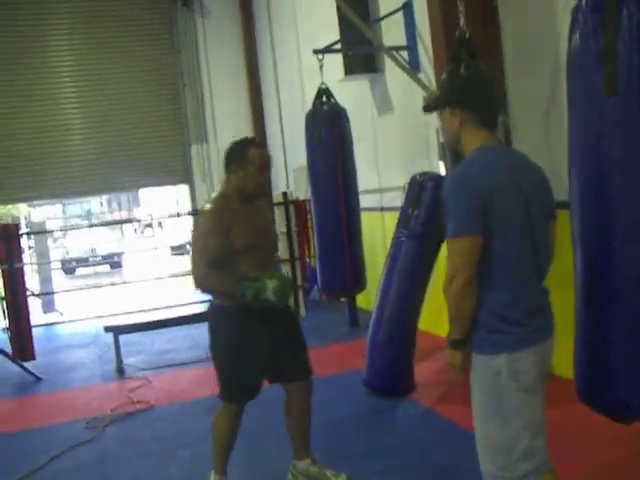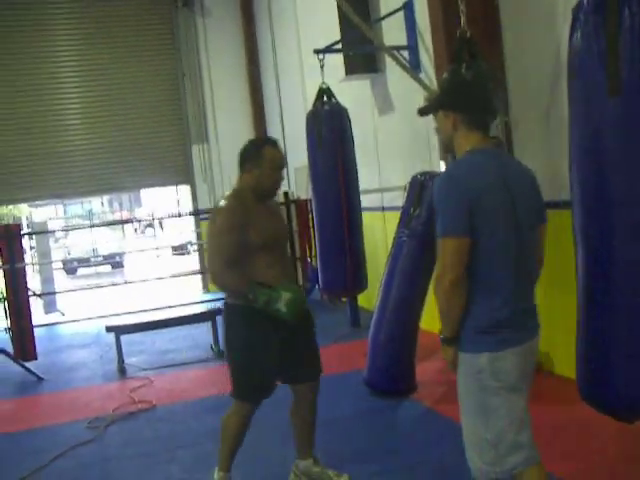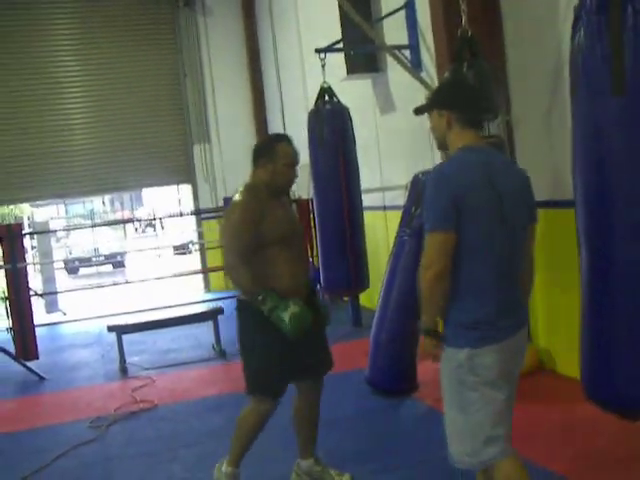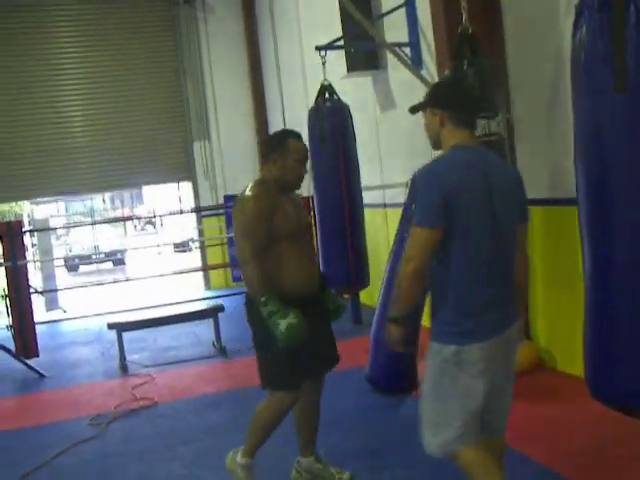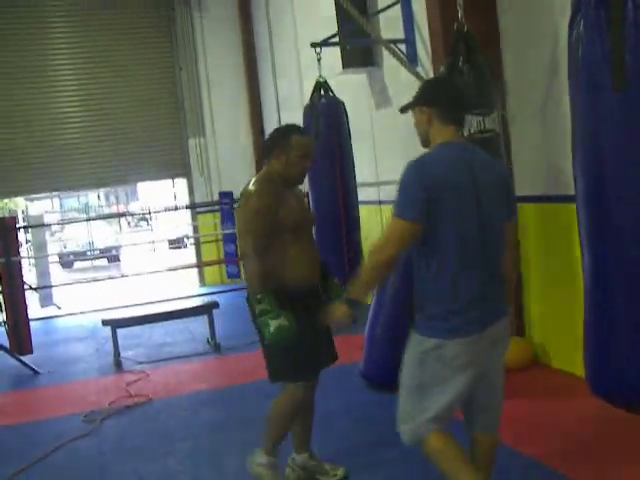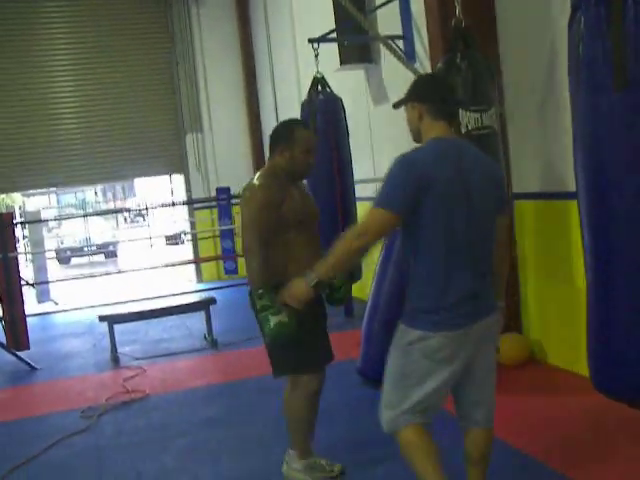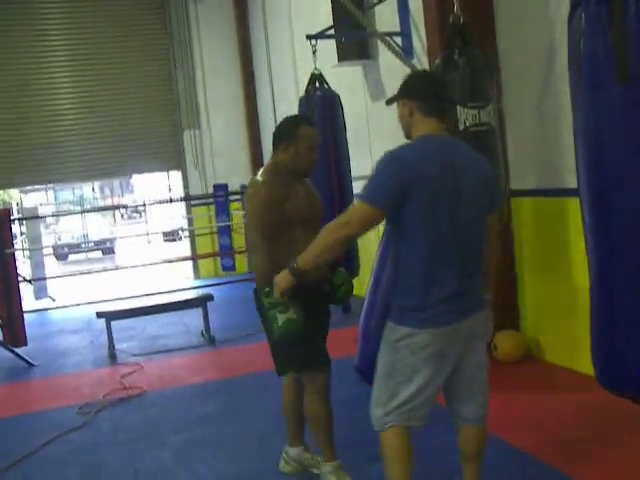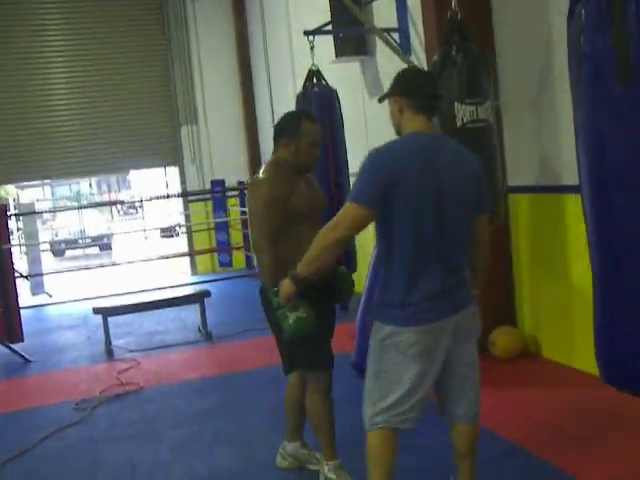
dt=0.1s
person 1, frame 1
left shoulder: (465, 179)
right shoulder: (531, 171)
left elbow: (461, 275)
right elbow: (546, 250)
left wrist: (457, 340)
left hip: (501, 340)
right hip: (535, 326)
right knee: (504, 439)
person 1, frame 2
left shoulder: (455, 181)
right shoulder: (522, 175)
left elbow: (450, 275)
right elbow: (536, 257)
left wrist: (450, 336)
left hip: (487, 342)
right hip: (523, 330)
right knee: (493, 436)
person 1, frame 3
left shoulder: (445, 178)
right shoulder: (515, 174)
left elbow: (434, 269)
right elbow: (526, 257)
left wrist: (429, 329)
left hip: (471, 336)
right hip: (513, 327)
left knee: (485, 443)
right knee: (490, 430)
person 1, frame 4
left shoulder: (434, 176)
right shoulder: (505, 172)
left elbow: (415, 262)
right elbow: (520, 252)
left wrist: (397, 317)
left hip: (458, 334)
right hip: (502, 323)
left knee: (449, 434)
right knee: (489, 424)
person 1, frame 5
left shoulder: (425, 170)
right shoulder: (497, 169)
left elbow: (389, 250)
right elbow: (508, 247)
left wrist: (349, 298)
left hip: (445, 327)
right hip: (494, 319)
left knee: (420, 421)
right knee: (484, 420)
person 1, frame 6
left shoulder: (415, 165)
right shoulder: (488, 166)
left elbow: (364, 236)
right elbow: (499, 243)
left wrist: (311, 279)
left hip: (432, 322)
right hip: (484, 314)
left knee: (403, 413)
right knee: (478, 413)
person 1, frame 7
left shoulder: (401, 162)
right shoulder: (480, 165)
left elbow: (346, 229)
right elbow: (490, 241)
left wrist: (294, 271)
left hip: (419, 319)
right hip: (472, 312)
left knee: (392, 414)
right knee: (471, 411)
person 1, frame 8
left shoulder: (387, 159)
right shoulder: (469, 162)
left elbow: (339, 232)
right elbow: (480, 241)
left wrist: (297, 278)
left hip: (406, 317)
right hip: (461, 309)
left knee: (383, 416)
right knee: (462, 408)
person 2, frame 1
left shoulder: (261, 207)
right shoulder: (215, 215)
right elbow: (203, 277)
left wrist: (280, 293)
right wrist: (253, 289)
left hip: (275, 313)
right hip: (236, 320)
left knee: (300, 388)
right knee: (234, 403)
person 2, frame 2
left shoulder: (271, 205)
right shoulder: (230, 213)
right elbow: (219, 273)
left wrist: (292, 296)
right wrist: (265, 297)
left hip: (287, 311)
right hip: (250, 318)
left knee: (307, 387)
right knee: (247, 402)
person 2, frame 3
left shoulder: (283, 202)
right shoulder: (244, 207)
right elbow: (235, 266)
left wrist: (310, 297)
right wrist: (272, 305)
left hip: (299, 309)
right hip: (264, 316)
left knee: (311, 386)
right knee: (267, 400)
person 2, frame 4
left shoulder: (291, 197)
right shoulder: (255, 201)
right elbow: (248, 262)
left wrist: (323, 290)
right wrist: (272, 309)
left hip: (307, 304)
right hip: (279, 310)
left knee: (313, 385)
right knee: (286, 394)
person 2, frame 5
left shoulder: (292, 192)
right shoulder: (258, 195)
right elbow: (250, 256)
left wrist: (326, 280)
right wrist: (265, 307)
left hip: (306, 298)
right hip: (279, 306)
left knee: (308, 382)
right knee: (298, 387)
person 2, frame 6
left shoulder: (296, 186)
right shoulder: (263, 190)
right elbow: (253, 251)
right wrist: (266, 302)
left hip: (307, 295)
right hip: (282, 299)
left knee: (297, 377)
right knee: (310, 379)
person 2, frame 7
left shoulder: (300, 183)
right shoulder: (266, 187)
right elbow: (257, 248)
left wrist: (330, 272)
right wrist: (272, 300)
left hip: (310, 291)
right hip: (287, 296)
left knee: (298, 376)
right knee: (316, 378)
person 2, frame 8
left shoulder: (304, 177)
right shoulder: (270, 183)
right elbow: (263, 247)
left wrist: (336, 271)
left hip: (315, 288)
left knee: (303, 373)
right knee: (318, 377)
left ankle: (292, 448)
